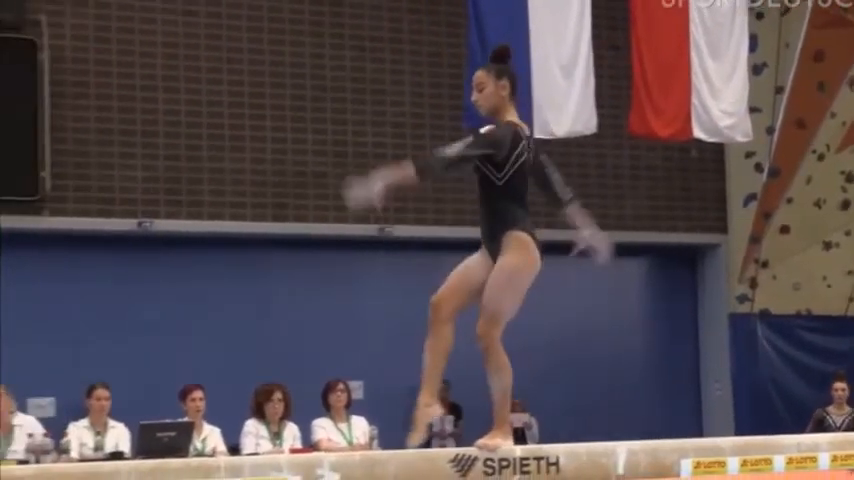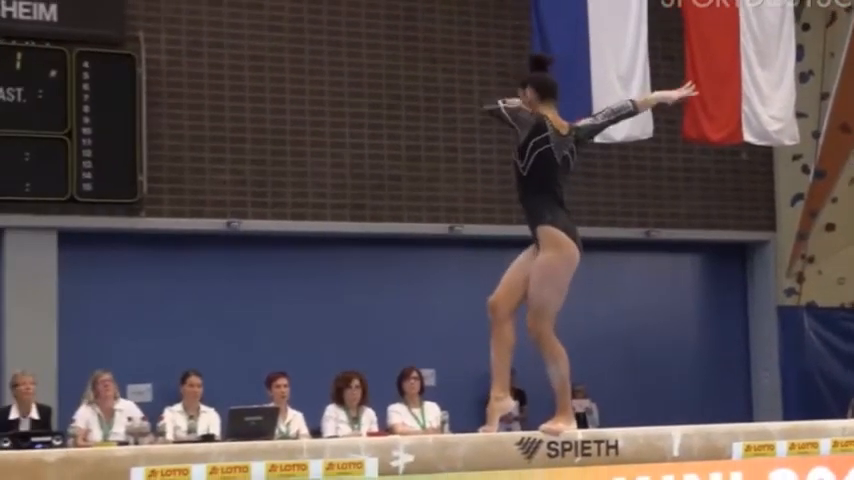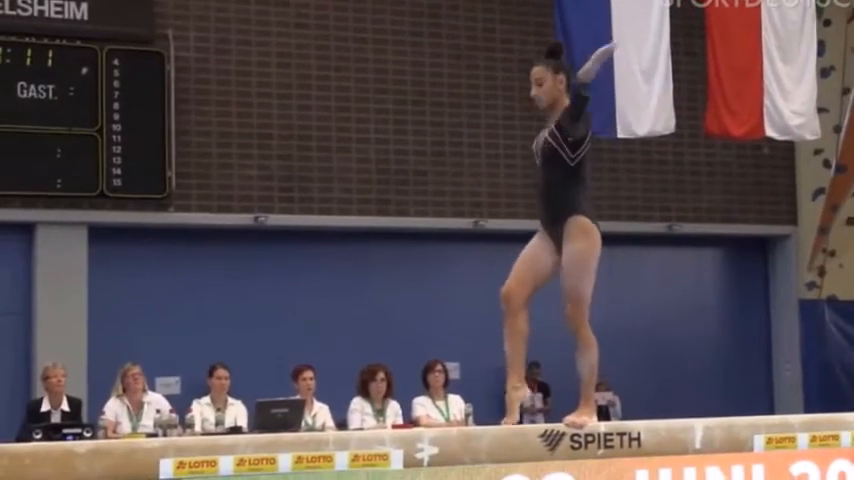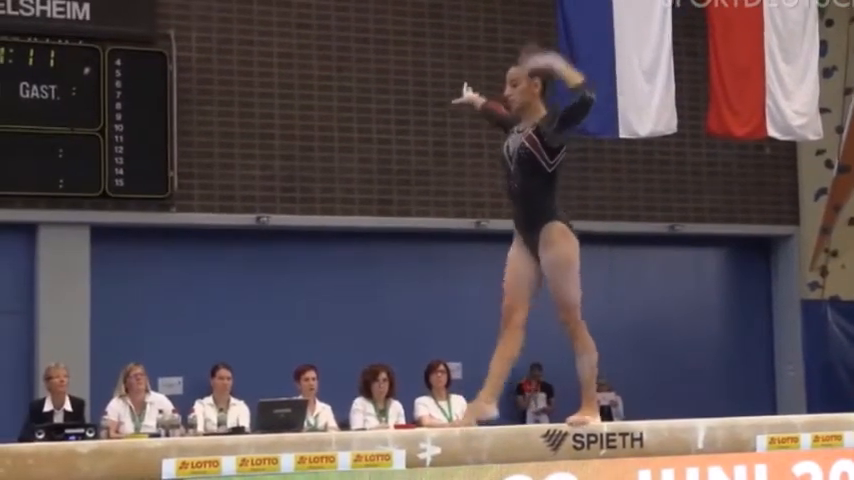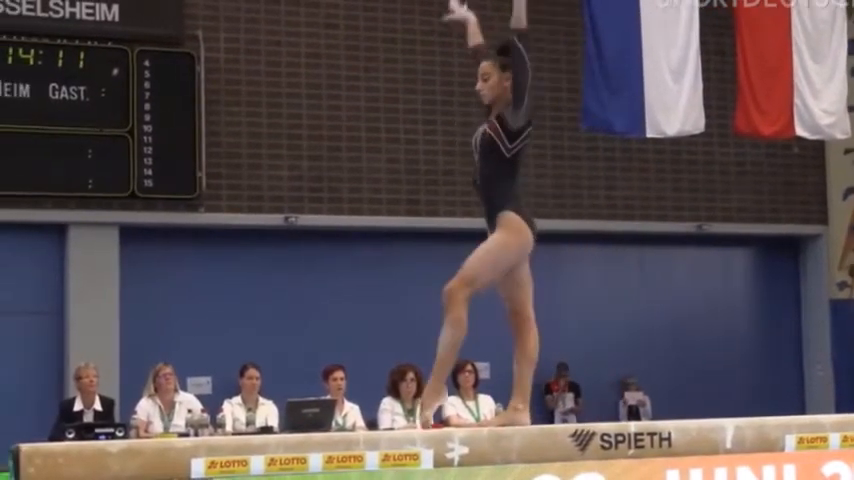
dt=0.5s
person 1, frame 1
left shoulder: (498, 135)
right shoulder: (518, 138)
left elbow: (443, 159)
right elbow: (554, 184)
left wrist: (381, 180)
right wrist: (586, 226)
left hip: (516, 246)
right hip: (496, 248)
left knee: (488, 334)
right knee: (441, 305)
left ankle: (502, 429)
right ankle: (428, 401)
person 1, frame 2
left shoulder: (534, 123)
right shoulder: (574, 129)
left elbow: (496, 106)
right elbow: (625, 108)
left wrist: (509, 105)
right wrist: (669, 96)
left hip: (556, 238)
right hip: (547, 238)
left knee: (539, 327)
right knee: (498, 306)
left ankle: (564, 414)
right ankle: (499, 395)
person 1, frame 3
left shoulder: (575, 117)
right shoulder: (552, 124)
left elbow: (580, 92)
left wrist: (594, 63)
left hip: (577, 228)
right hip: (549, 230)
left knee: (576, 317)
right knee: (512, 295)
left ankle: (587, 406)
right ankle: (516, 384)
person 1, frame 4
left shoulder: (551, 126)
right shoulder: (519, 127)
left elbow: (586, 100)
right elbow: (501, 114)
left wrist: (554, 62)
right wrist: (477, 101)
left hip: (552, 234)
right hip: (524, 236)
left knee: (571, 322)
right knee: (512, 317)
left ankle: (590, 406)
right ankle: (485, 402)
person 1, frame 5
left shoulder: (516, 112)
right shoulder: (496, 114)
left elbow: (520, 59)
right elbow: (482, 58)
left hip: (512, 225)
right hip: (506, 227)
left knee: (455, 293)
right knee: (521, 318)
left ankle: (435, 388)
right ankle: (519, 406)
